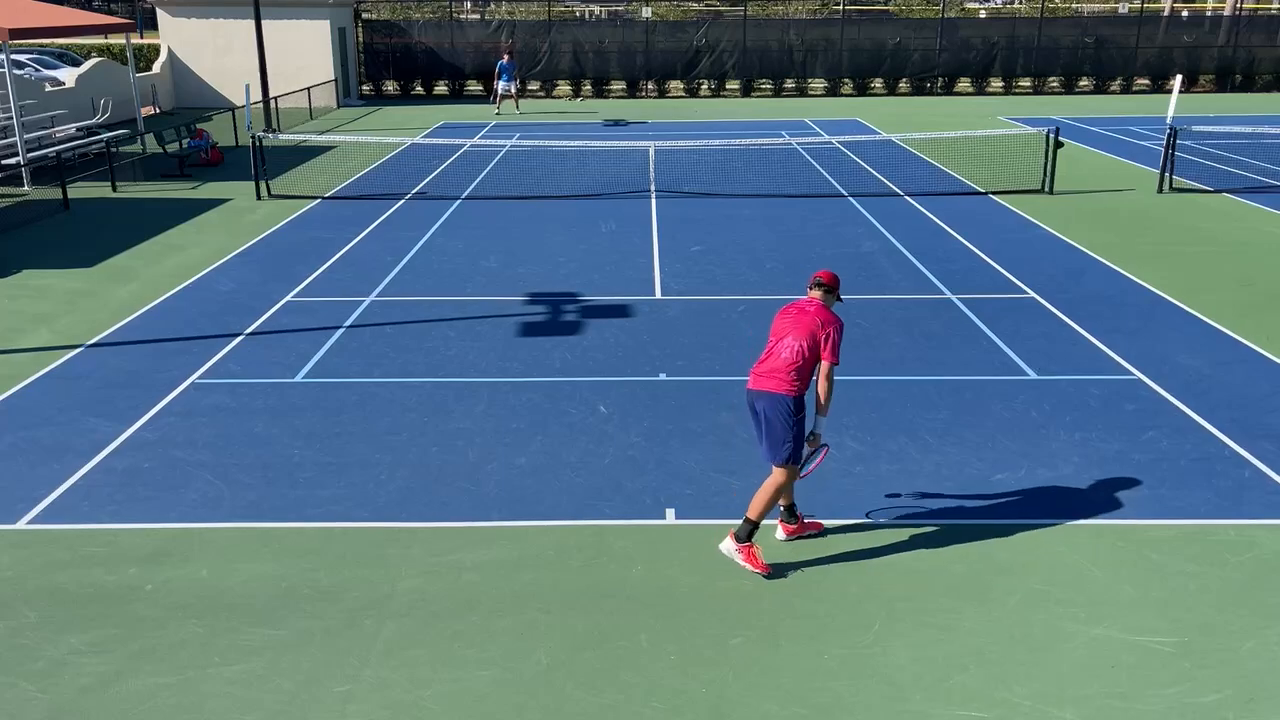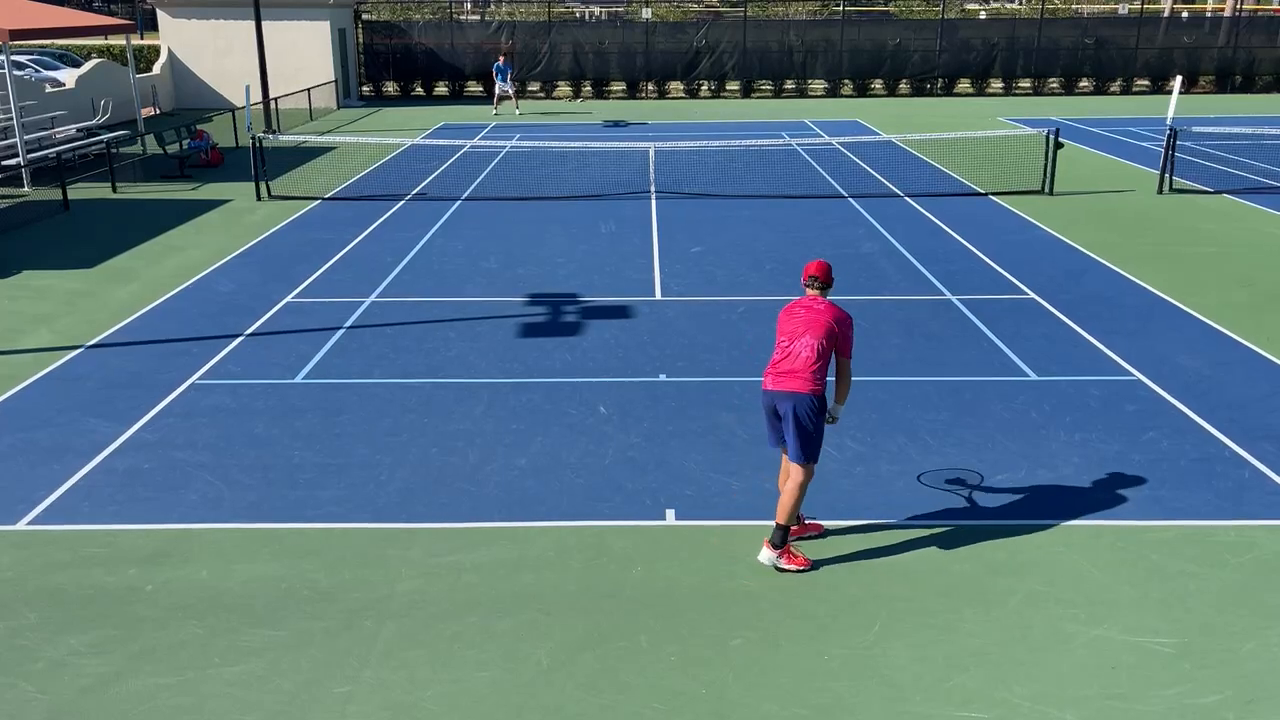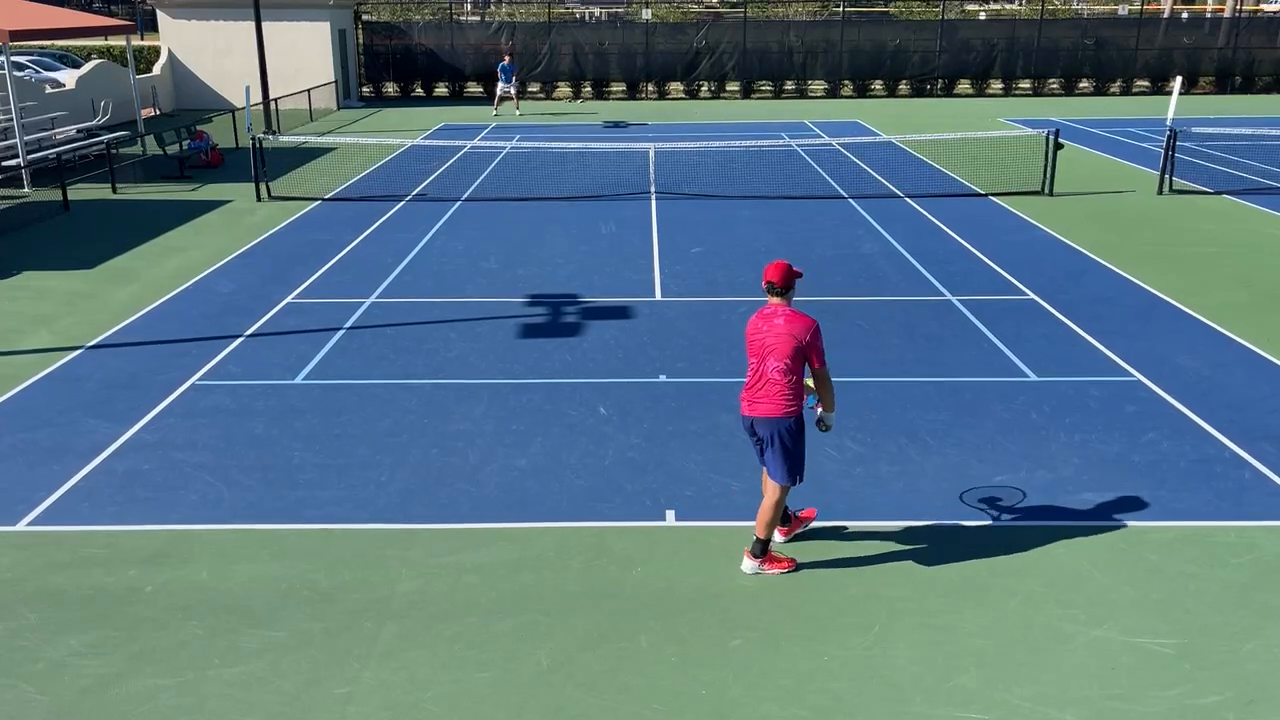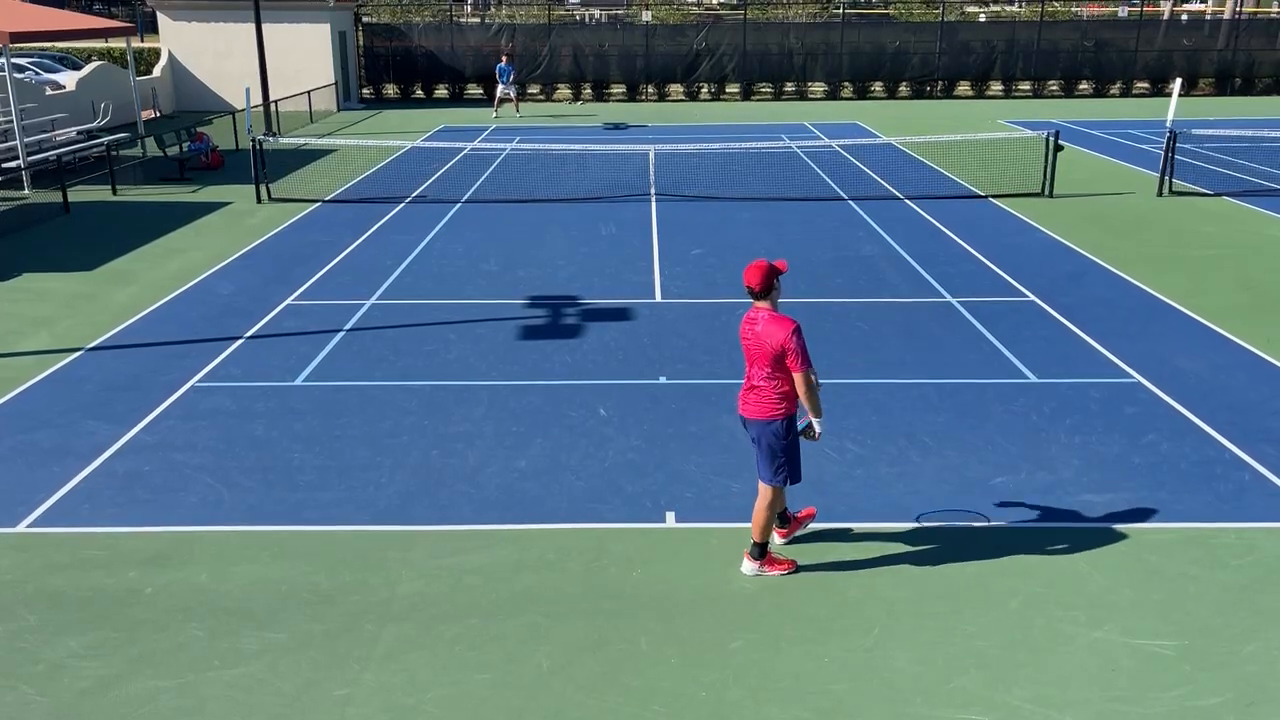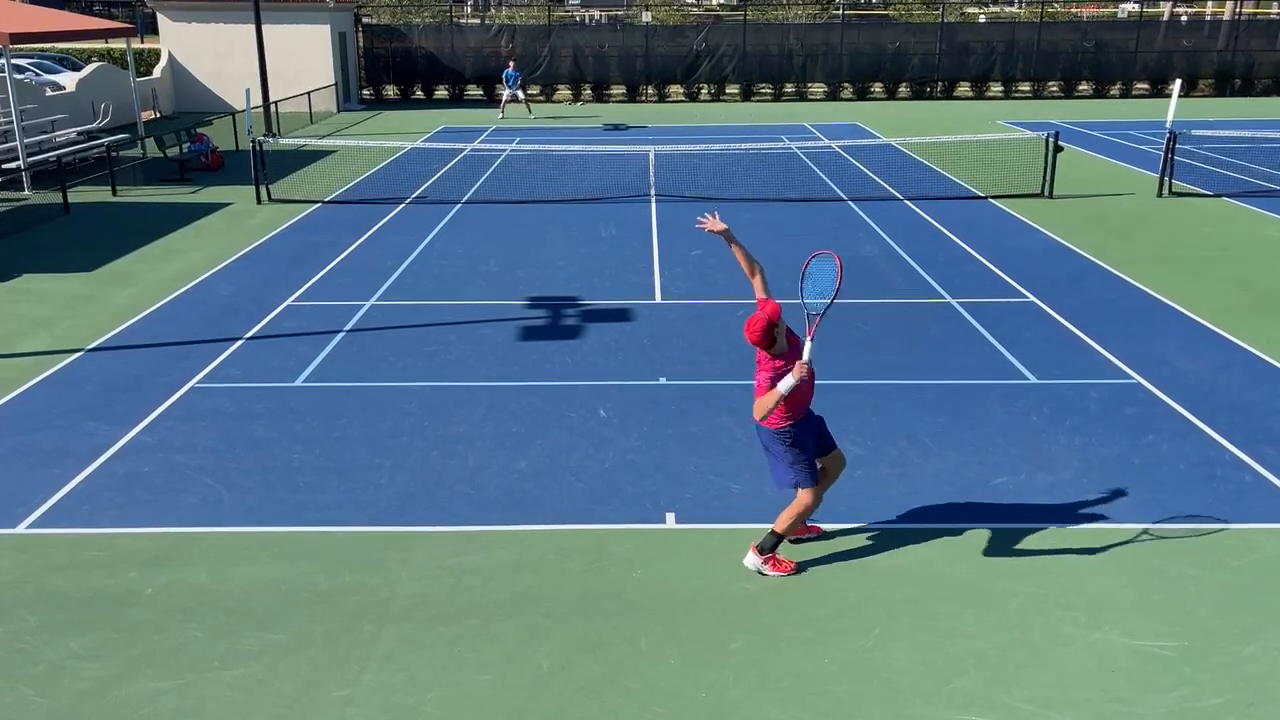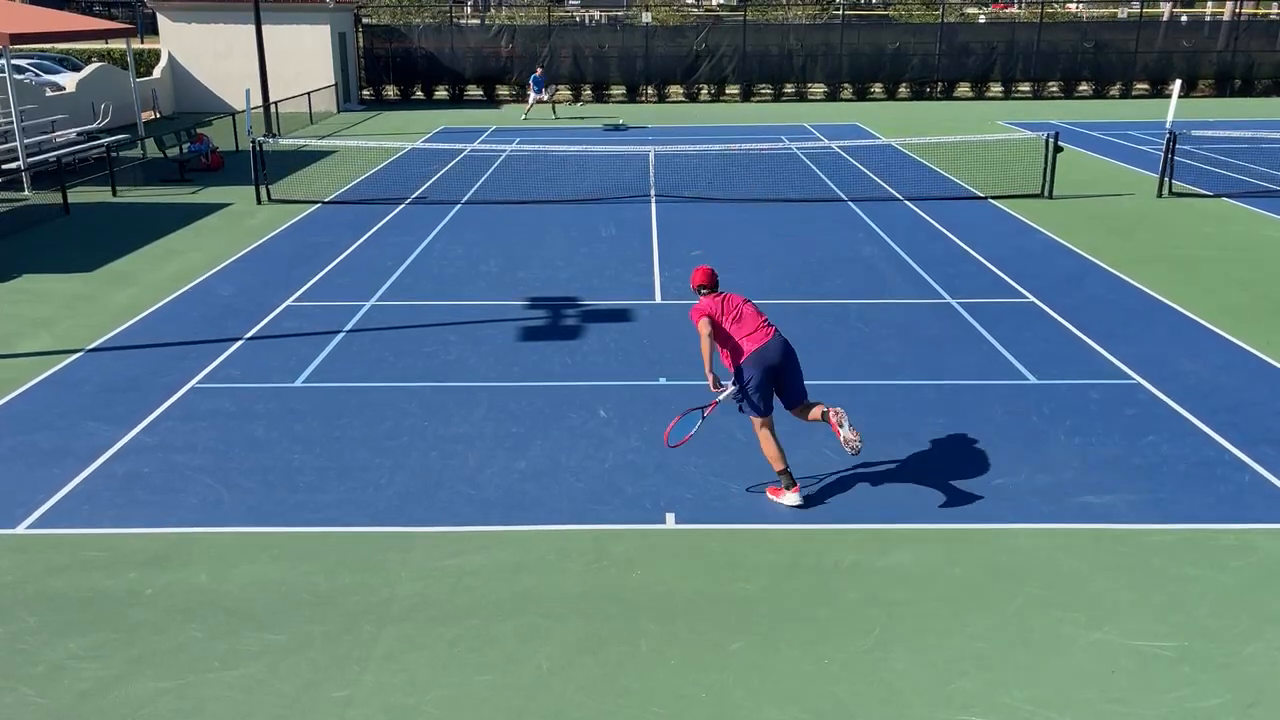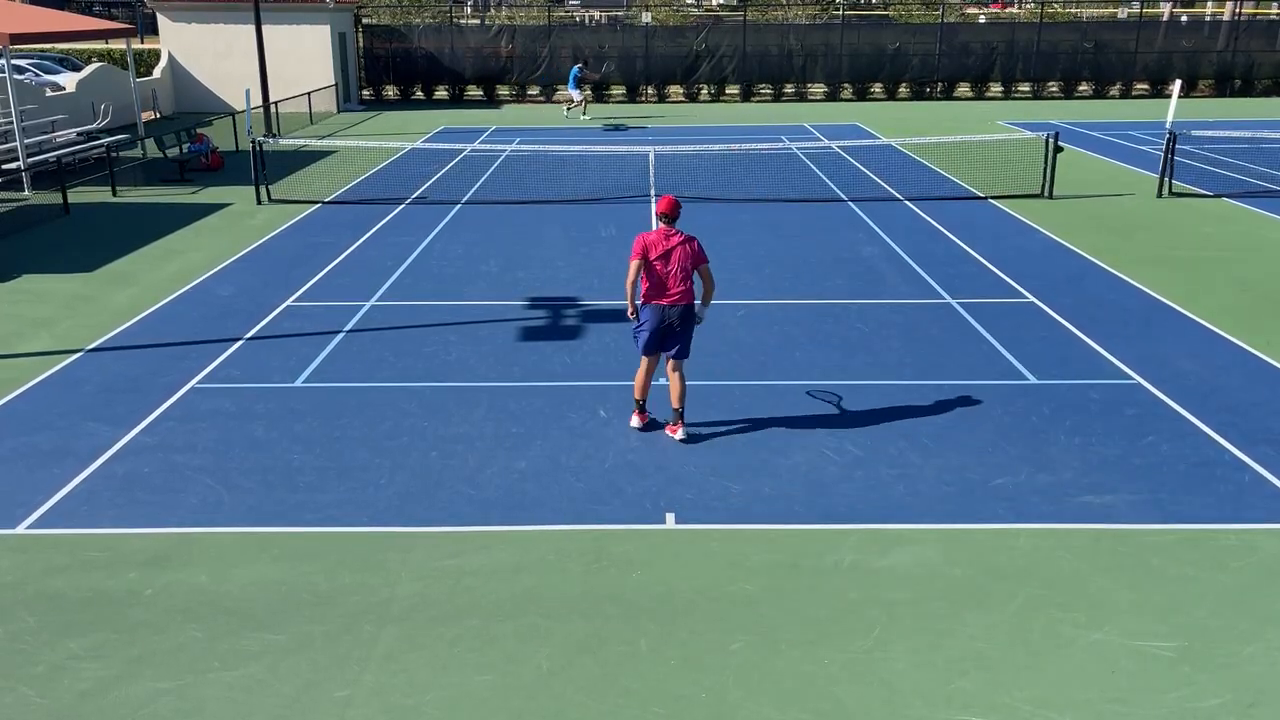
dt=0.7s
person 1, frame 1
left shoulder: (786, 310)
right shoulder: (831, 321)
right elbow: (825, 377)
right wrist: (819, 425)
left hip: (756, 386)
right hip: (782, 394)
left knee: (787, 457)
right knee: (784, 474)
left ankle: (790, 522)
right ankle: (739, 540)
person 1, frame 2
left shoulder: (787, 311)
right shoulder: (840, 317)
right elbow: (843, 370)
right wrist: (837, 409)
left hip: (771, 388)
right hip: (803, 395)
left knee: (790, 458)
right knee: (801, 472)
left ankle: (793, 522)
right ankle: (774, 547)
person 1, frame 3
left shoulder: (753, 322)
right shoulder: (807, 325)
right elbow: (822, 380)
right wrist: (828, 413)
left hip: (749, 410)
right hip: (781, 415)
left knee: (771, 472)
right knee: (778, 486)
left ankle: (785, 523)
right ankle: (756, 556)
person 1, frame 4
left shoulder: (751, 319)
right shoulder: (788, 331)
right elbow: (804, 388)
left wrist: (806, 370)
right wrist: (817, 420)
left hip: (750, 409)
right hip: (773, 417)
left knee: (776, 476)
right knee: (770, 486)
left ankle: (784, 523)
right ankle: (756, 558)
person 1, frame 5
left shoulder: (766, 318)
right shoulder: (770, 370)
left elbow: (755, 272)
right elbow: (759, 413)
left wrist: (727, 236)
right wrist: (790, 380)
left hip: (800, 416)
right hip: (782, 430)
left knee: (835, 463)
right knee: (809, 497)
left ankle: (794, 525)
right ankle: (760, 553)
person 1, frame 6
left shoulder: (700, 309)
right shoulder: (741, 301)
left elbow: (707, 334)
left wrist: (709, 372)
left hip: (751, 365)
right hip: (782, 350)
left knee: (762, 426)
right knee: (801, 410)
left ankle: (789, 488)
right ankle: (832, 415)
person 1, frame 7
left shoulder: (644, 240)
right shoulder: (692, 243)
left elbow: (631, 278)
right elbow: (709, 283)
left wrist: (631, 305)
right wrist: (702, 310)
left hip: (653, 309)
right hip: (684, 311)
left knee: (648, 363)
right knee: (675, 367)
left ankle: (639, 414)
right ankle: (678, 423)
